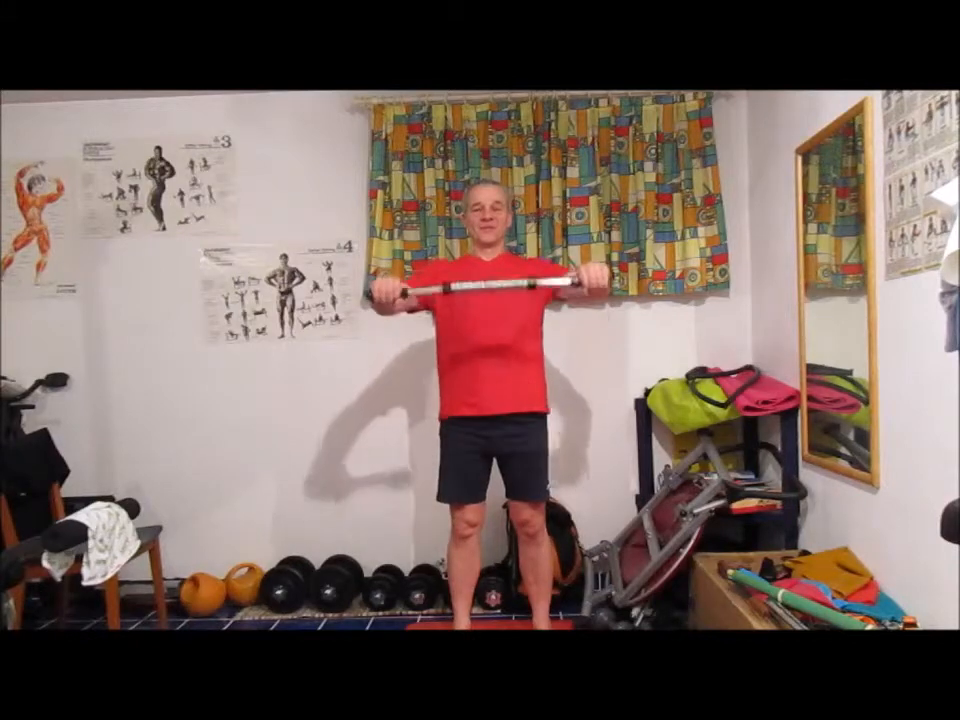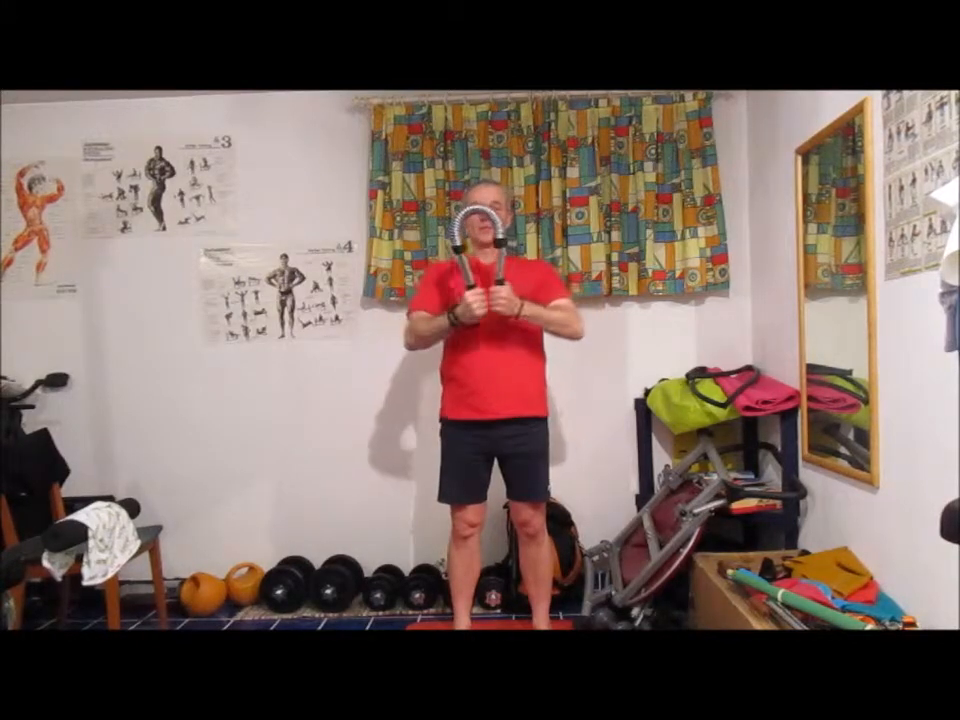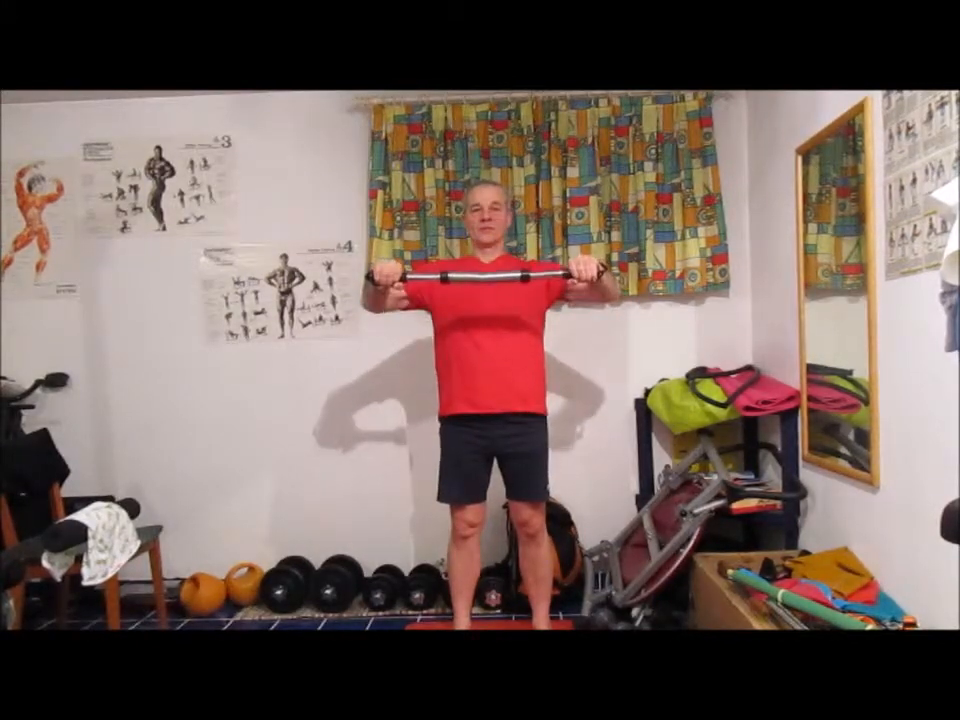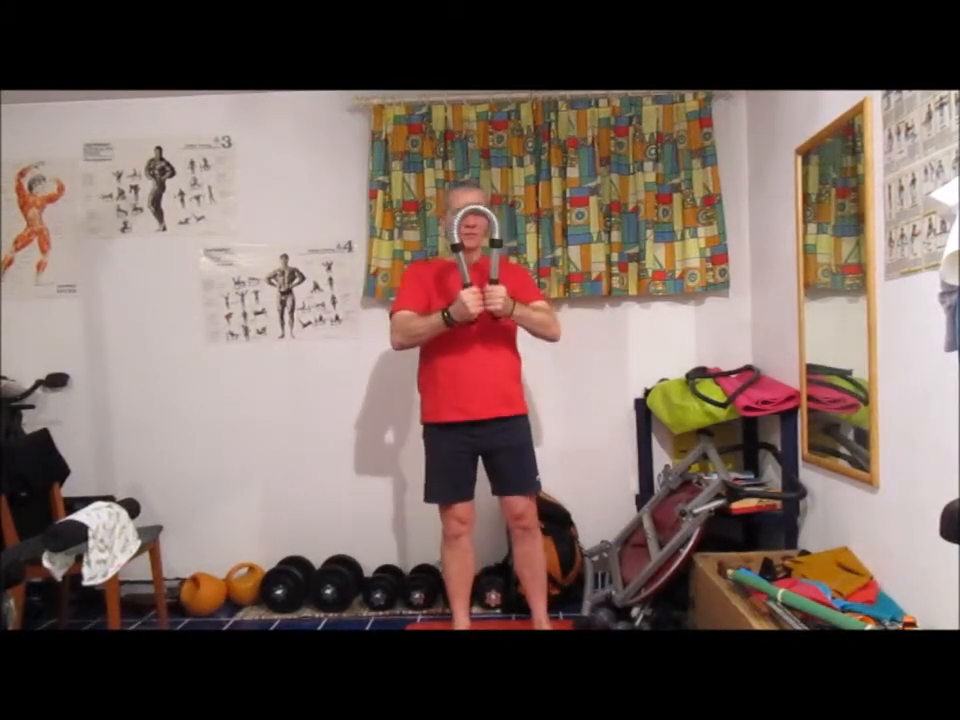
dt=1s
person 1, frame 1
left shoulder: (537, 269)
right shoulder: (439, 273)
left elbow: (589, 286)
right elbow: (390, 303)
left wrist: (598, 277)
right wrist: (382, 293)
left hip: (524, 417)
right hip: (462, 420)
left knee: (531, 523)
right knee: (465, 524)
left ankle: (542, 622)
right ankle: (461, 623)
person 1, frame 2
left shoulder: (538, 272)
right shoulder: (440, 274)
left elbow: (574, 326)
right elbow: (412, 337)
left wrist: (519, 307)
right wrist: (457, 316)
left hip: (524, 419)
right hip: (463, 421)
left knee: (531, 524)
right knee: (465, 525)
left ankle: (541, 623)
right ankle: (461, 623)
person 1, frame 3
left shoulder: (538, 273)
right shoulder: (437, 275)
left elbow: (609, 294)
right elbow: (375, 304)
left wrist: (596, 272)
right wrist: (377, 281)
left hip: (524, 419)
right hip: (462, 421)
left knee: (531, 523)
right knee: (465, 525)
left ankle: (542, 622)
right ankle: (461, 623)
person 1, frame 4
left shoulder: (511, 273)
right shoulder: (421, 274)
left elbow: (552, 330)
right elbow: (400, 335)
left wrist: (517, 308)
right wrist: (453, 315)
left hip: (507, 418)
right hip: (447, 422)
left knee: (524, 517)
right knee: (457, 524)
left ankle: (541, 621)
right ankle: (461, 623)
